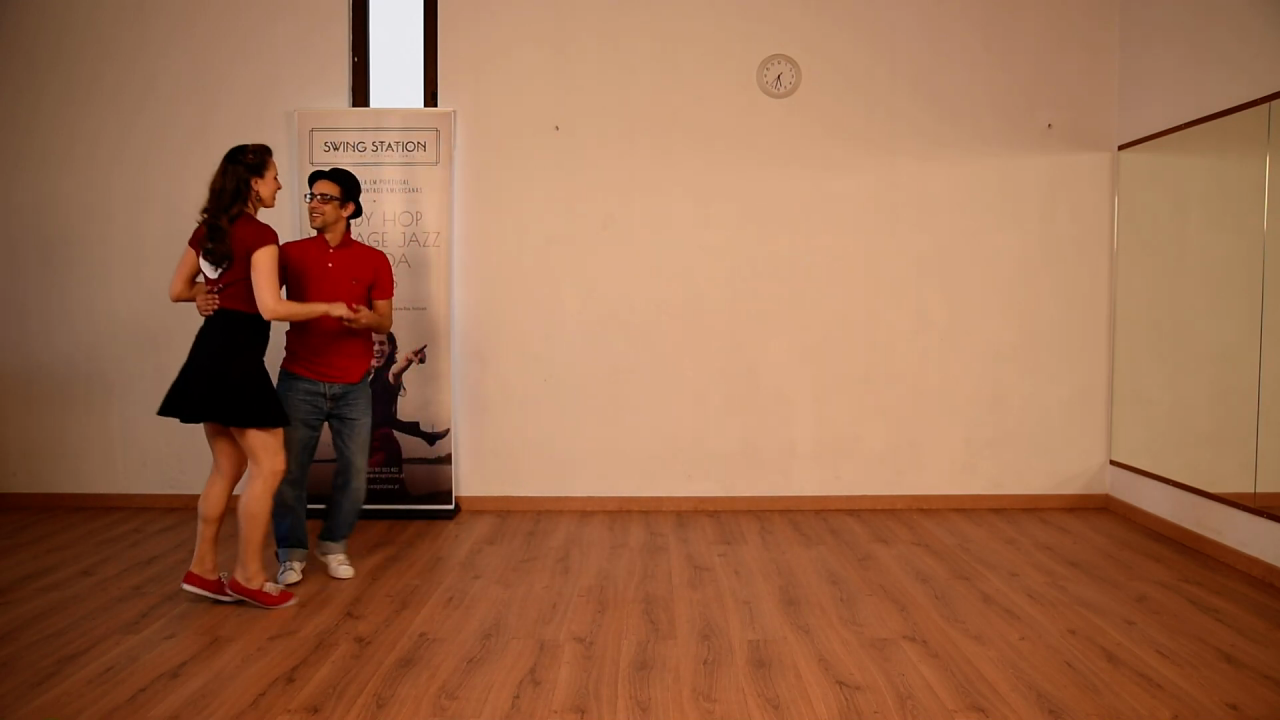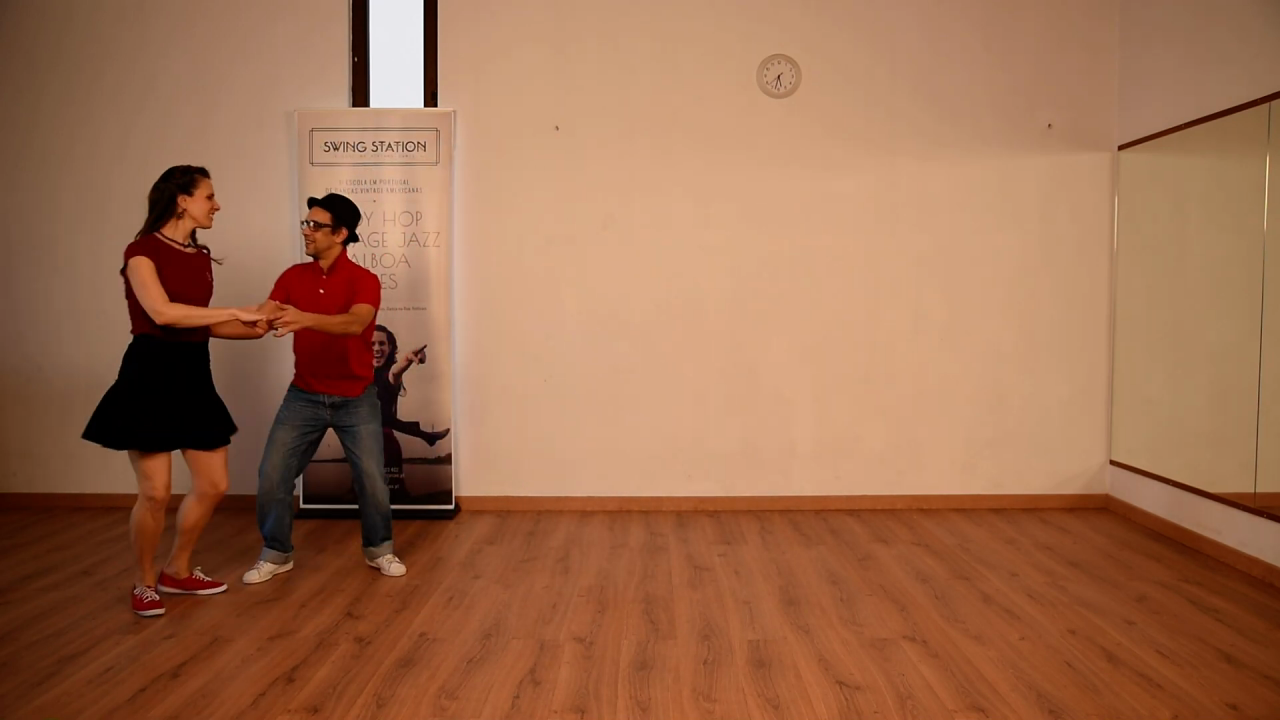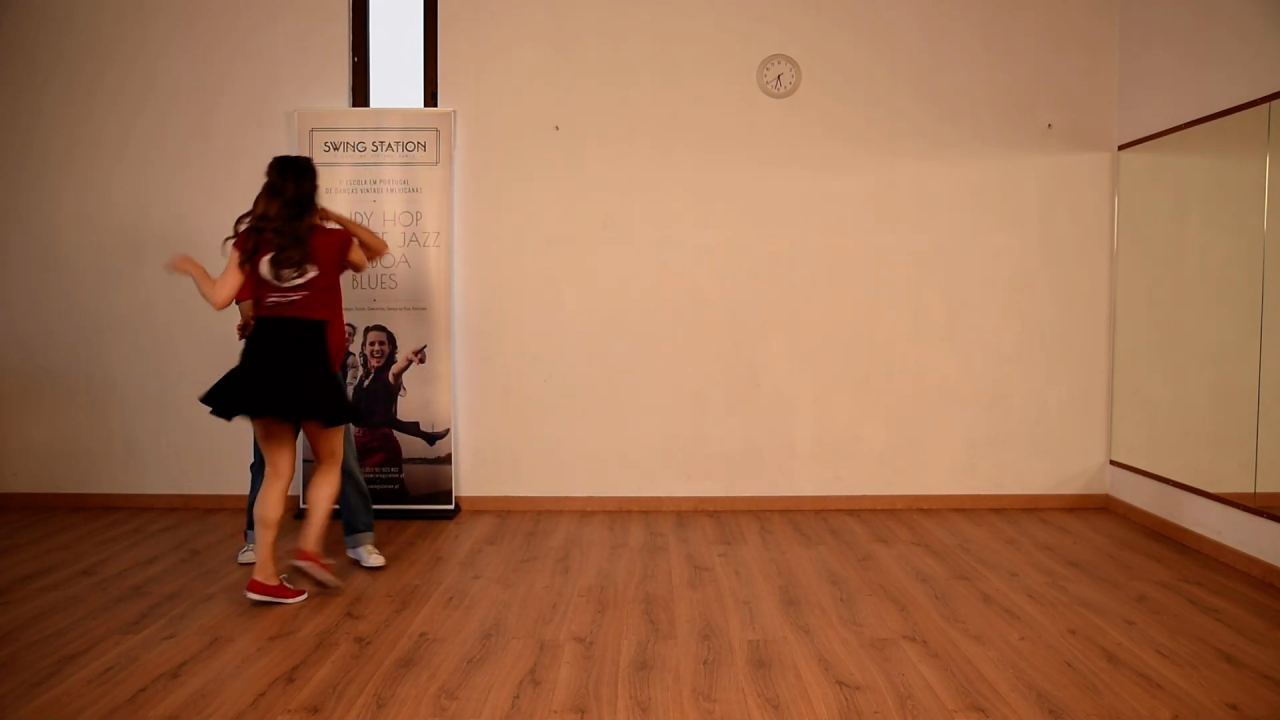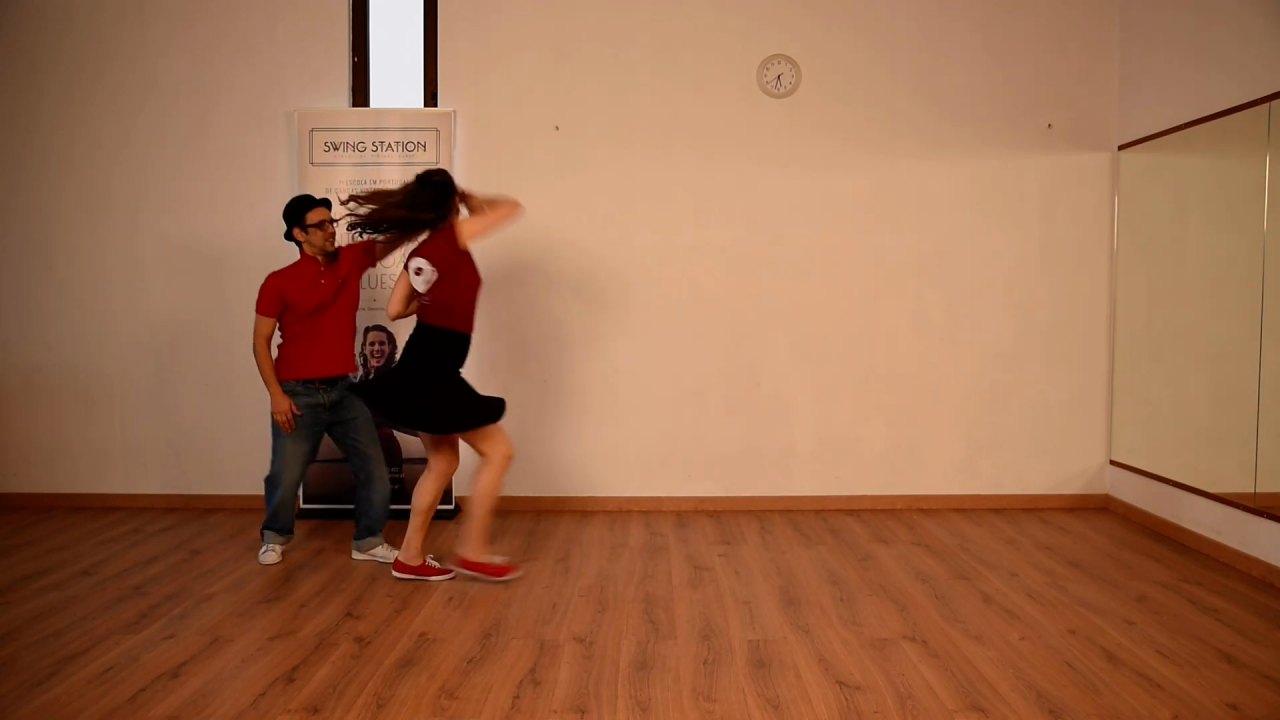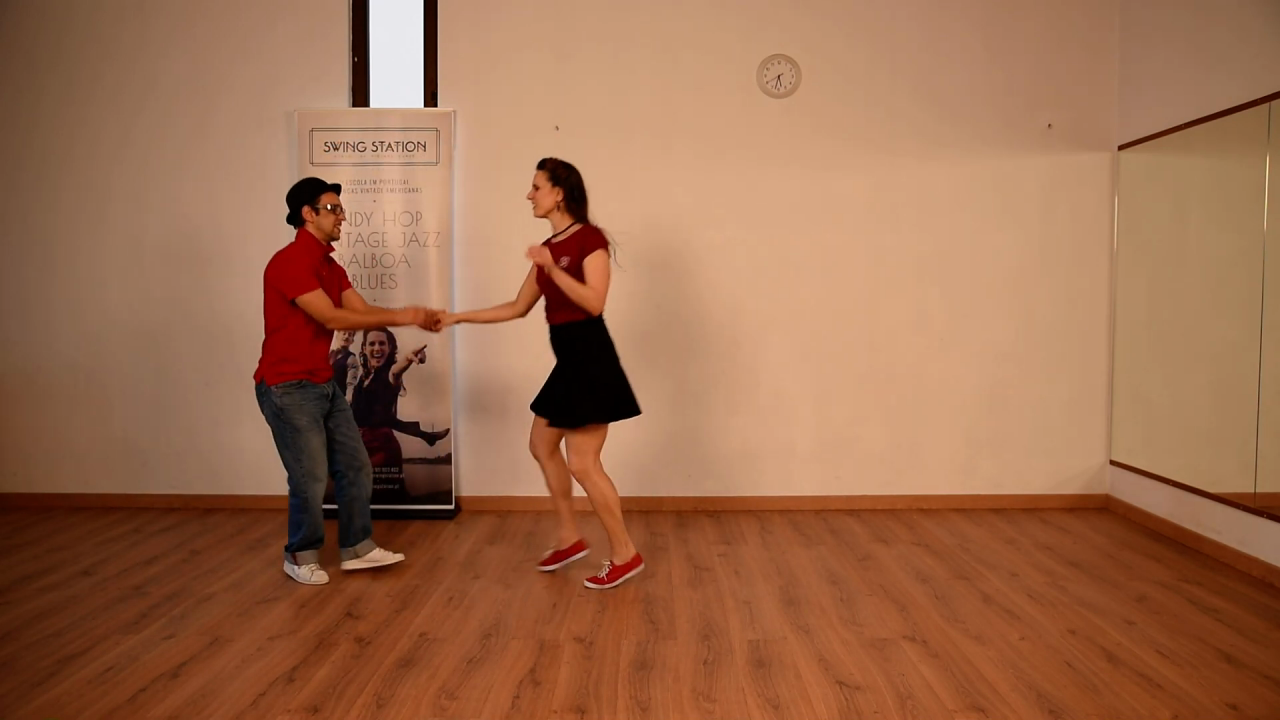
dt=0.7s
person 1, frame 1
left shoulder: (207, 230)
right shoulder: (259, 235)
left elbow: (178, 290)
right elbow: (270, 308)
right wrist: (326, 308)
left hip: (212, 350)
right hip: (236, 355)
left knee: (228, 465)
right knee: (268, 465)
left ankle: (202, 570)
right ankle: (249, 579)
person 1, frame 2
left shoulder: (199, 257)
right shoulder: (142, 251)
right elbow: (162, 313)
left wrist: (249, 328)
right wrist: (234, 312)
left hip: (193, 376)
right hip: (150, 377)
left knee: (214, 485)
right knee: (155, 492)
left ankle: (178, 569)
right ankle: (143, 581)
person 1, frame 3
left shoulder: (251, 236)
right shoulder: (331, 238)
left elbow: (219, 298)
right elbow: (376, 251)
left wrist: (193, 269)
right wrist: (334, 219)
left hip: (265, 359)
right hip: (309, 359)
left knee: (277, 472)
right knee: (328, 465)
left ankle: (264, 575)
right ankle: (309, 547)
person 1, frame 4
left shoulder: (420, 253)
right shoulder: (451, 238)
left elbow: (394, 311)
right elbow: (509, 208)
right wrist: (478, 203)
left hip: (426, 362)
right hip: (433, 366)
left knee: (443, 463)
right knee: (498, 452)
left ankle: (410, 557)
right ankle: (472, 551)
person 1, frame 5
left shoulder: (591, 239)
right shoulder: (550, 248)
left elbow: (594, 303)
right elbow: (518, 307)
left wrist: (552, 269)
right wrist: (458, 314)
left hip: (593, 355)
right hip: (571, 356)
left knee: (583, 466)
right knee: (541, 444)
left ankle: (626, 554)
right ankle: (569, 538)
person 2, frame 1
left shoulder: (373, 261)
right shoulder: (291, 254)
left elbow: (385, 320)
left wrist: (369, 319)
right wrist: (214, 301)
left hip: (352, 387)
right hip: (300, 382)
left knee: (352, 472)
right knee: (291, 471)
left ankle: (333, 546)
right ankle: (293, 553)
person 2, frame 2
left shoulder: (364, 280)
right shoulder: (293, 277)
left elbow: (355, 323)
left wrist: (308, 319)
left hip: (356, 399)
right hip: (304, 396)
left knee: (371, 480)
right knee: (273, 475)
left ankle: (379, 550)
right ankle: (276, 554)
person 2, frame 3
right shoulder: (253, 278)
right elbow: (249, 319)
right wrist: (246, 326)
left knee: (343, 455)
right knee: (268, 459)
left ankle: (360, 539)
right ankle: (257, 535)
person 2, frame 4
left shoulder: (352, 260)
right shoulder: (279, 282)
left elbow: (394, 237)
right elbow: (261, 342)
right wrist: (276, 394)
left hip: (343, 389)
right hip: (299, 392)
left knee: (373, 468)
right knee: (285, 477)
left ankle: (368, 542)
right ankle: (275, 536)
person 2, frame 5
left shoulder: (331, 267)
right shoulder: (289, 261)
left elbow: (364, 312)
right elbow: (334, 318)
left wrist: (415, 318)
right wrist: (402, 316)
left hip: (325, 384)
right hip: (287, 389)
left knee: (355, 465)
right knee: (310, 477)
left ankle: (358, 548)
right ankle: (300, 556)
